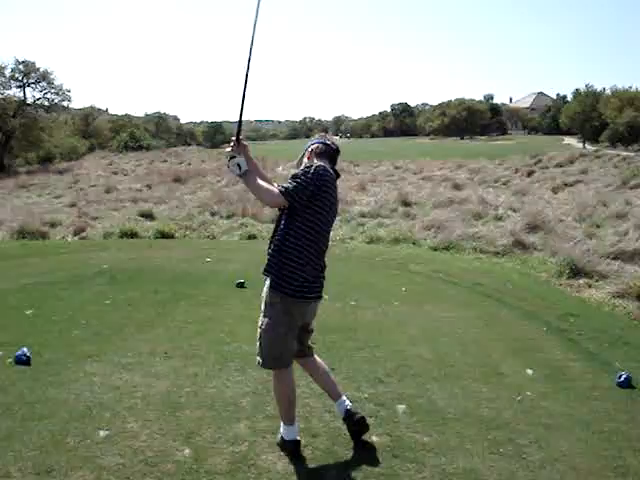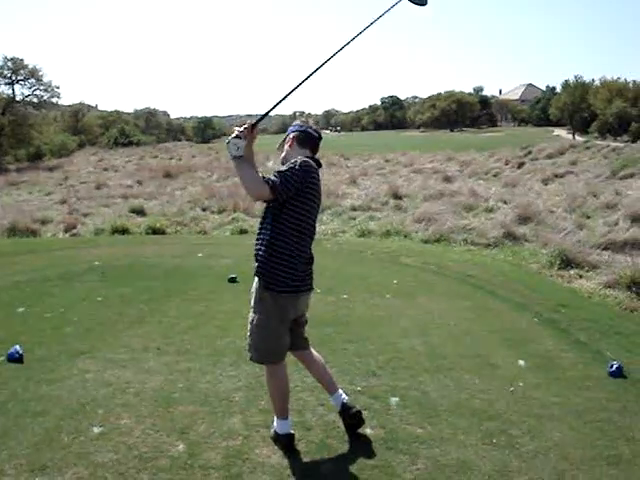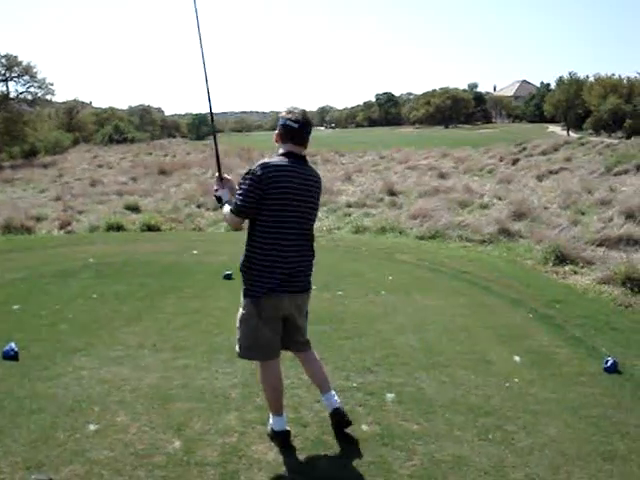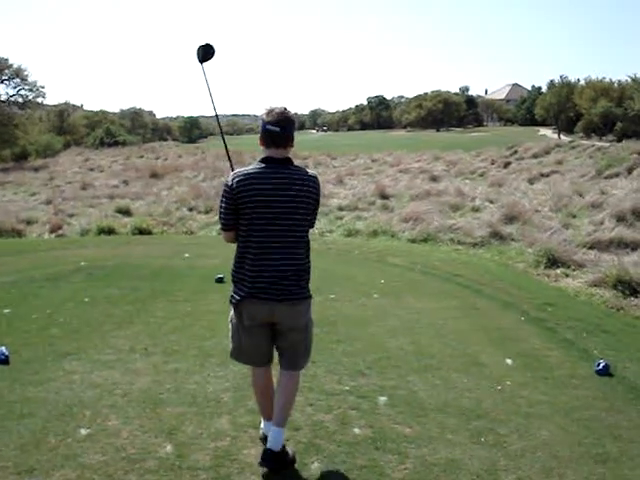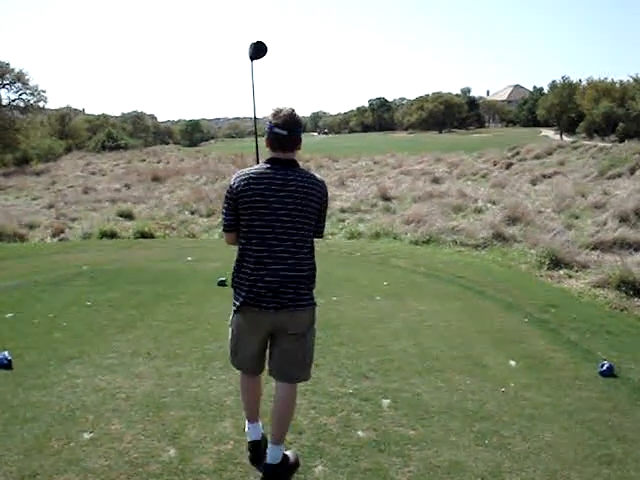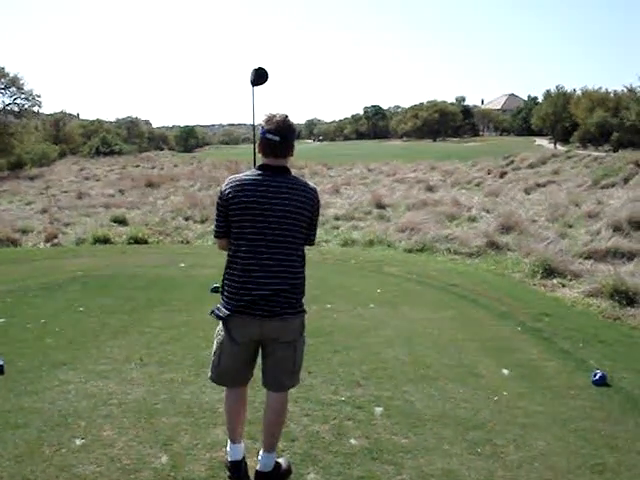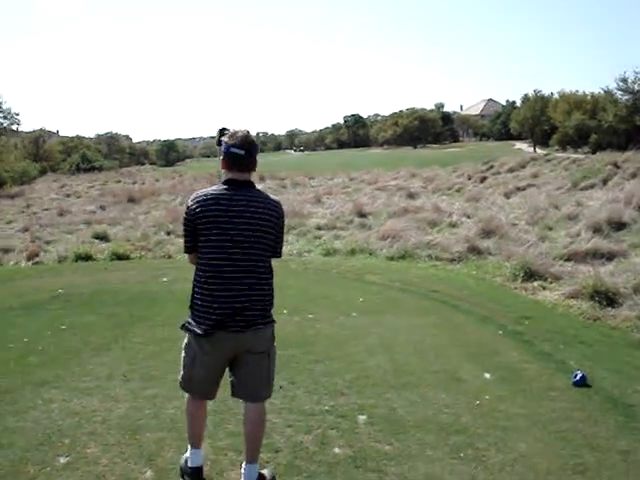
dt=0.4s
person 1, frame 1
left shoulder: (318, 172)
right shoulder: (328, 187)
left elbow: (274, 199)
right elbow: (276, 192)
left wrist: (245, 173)
right wrist: (250, 162)
left hip: (286, 287)
right hip: (306, 289)
left knee: (280, 364)
right knee: (303, 354)
left ankle: (289, 437)
right ankle: (349, 412)
person 1, frame 2
left shoulder: (300, 168)
right shoulder: (308, 173)
left elbow: (259, 191)
right elbow: (265, 188)
left wrist: (241, 155)
right wrist: (248, 152)
left hip: (276, 281)
right hip: (298, 282)
left knee: (274, 360)
right knee: (300, 347)
left ankle: (283, 431)
right ankle: (345, 405)
person 1, frame 3
left shoulder: (262, 171)
right shoulder: (313, 178)
left elbow: (234, 221)
left wrist: (225, 199)
right wrist: (237, 191)
left hip: (262, 283)
right hip: (299, 282)
left knee: (268, 357)
right knee: (302, 346)
left ankle: (279, 427)
right ankle: (334, 407)
person 1, frame 4
left shoulder: (238, 181)
right shoulder: (309, 182)
left elbow: (228, 235)
left hip: (251, 291)
right hip: (293, 292)
left knee: (260, 365)
right knee: (290, 368)
left ankle: (268, 430)
right ankle: (274, 446)
person 1, frame 5
left shoulder: (241, 181)
right shoulder: (316, 187)
left elbow: (230, 237)
right elbow: (314, 236)
left hip: (251, 296)
right hip: (296, 299)
left knee: (249, 370)
right knee: (287, 381)
left ankle: (254, 436)
person 1, frame 6
left shoulder: (233, 187)
right shoulder: (308, 194)
left elbow: (222, 243)
right elbow: (305, 243)
left hip: (239, 304)
right hip: (286, 308)
left knee: (235, 385)
right knee: (277, 389)
person 1, frame 7
left shoulder: (199, 202)
right shoulder: (272, 207)
left elbow: (193, 257)
right elbow: (270, 256)
left hip: (209, 317)
right hip: (255, 320)
left knee: (196, 394)
right knee: (255, 399)
